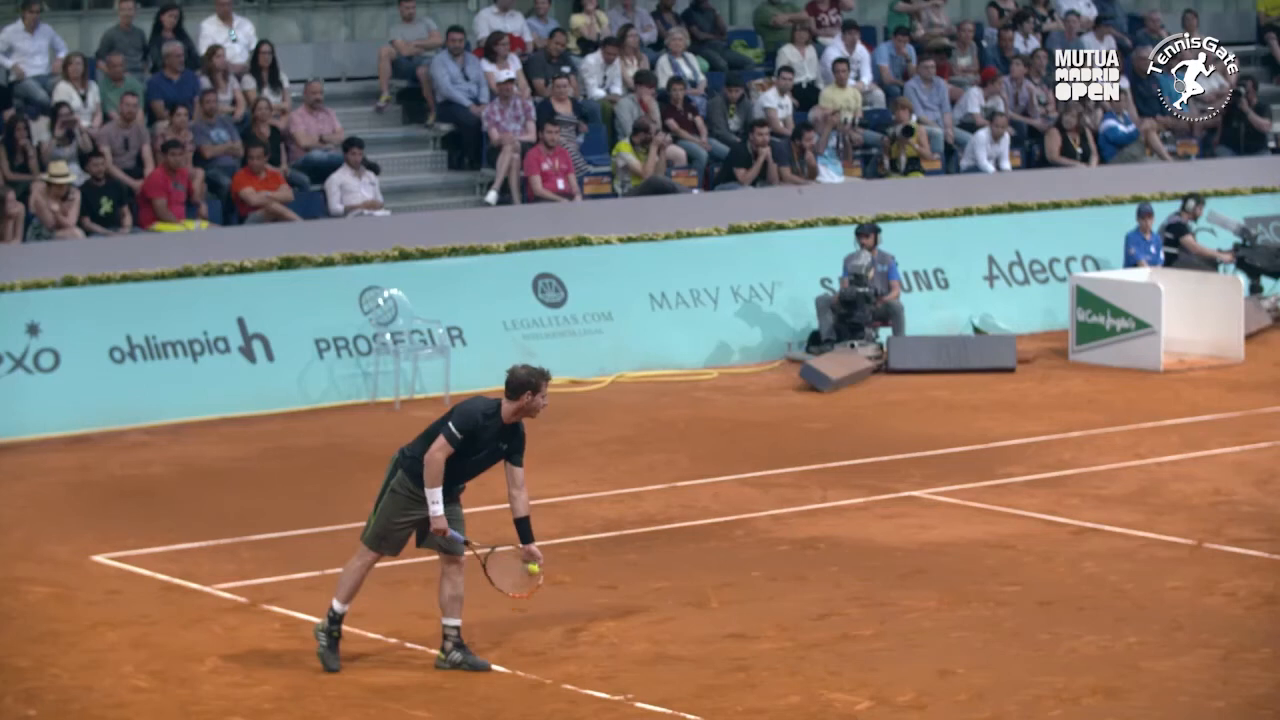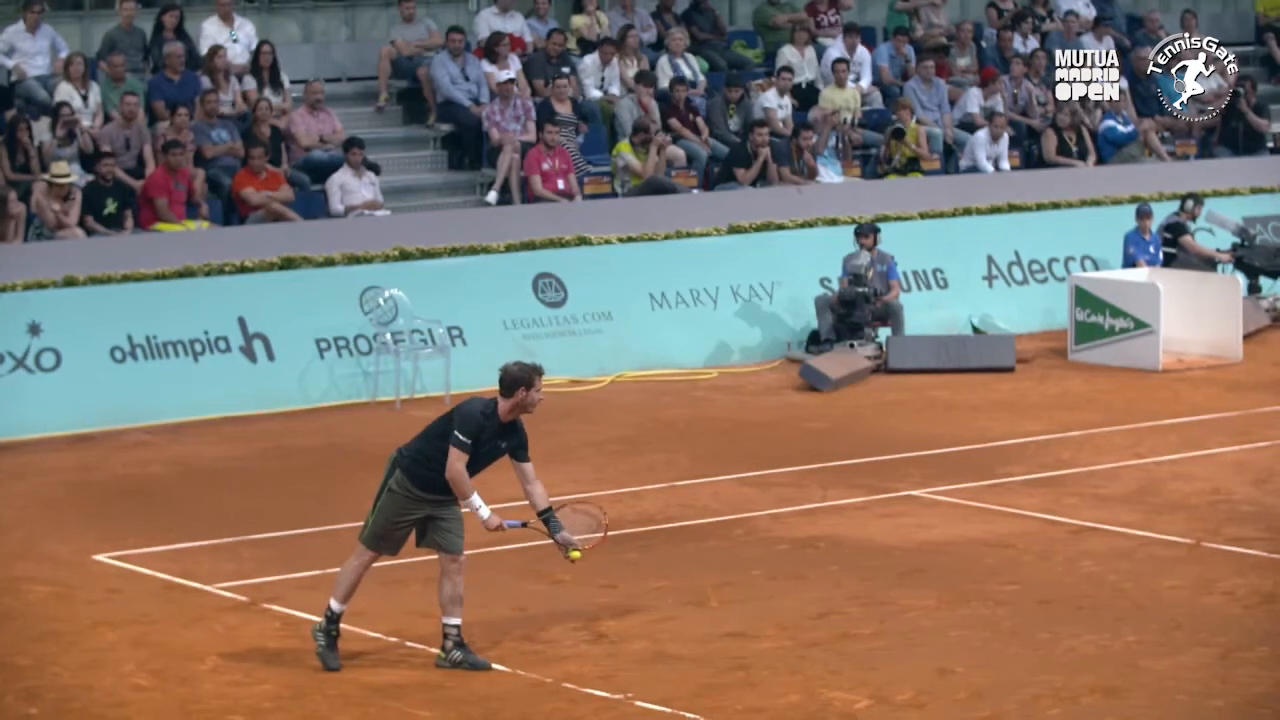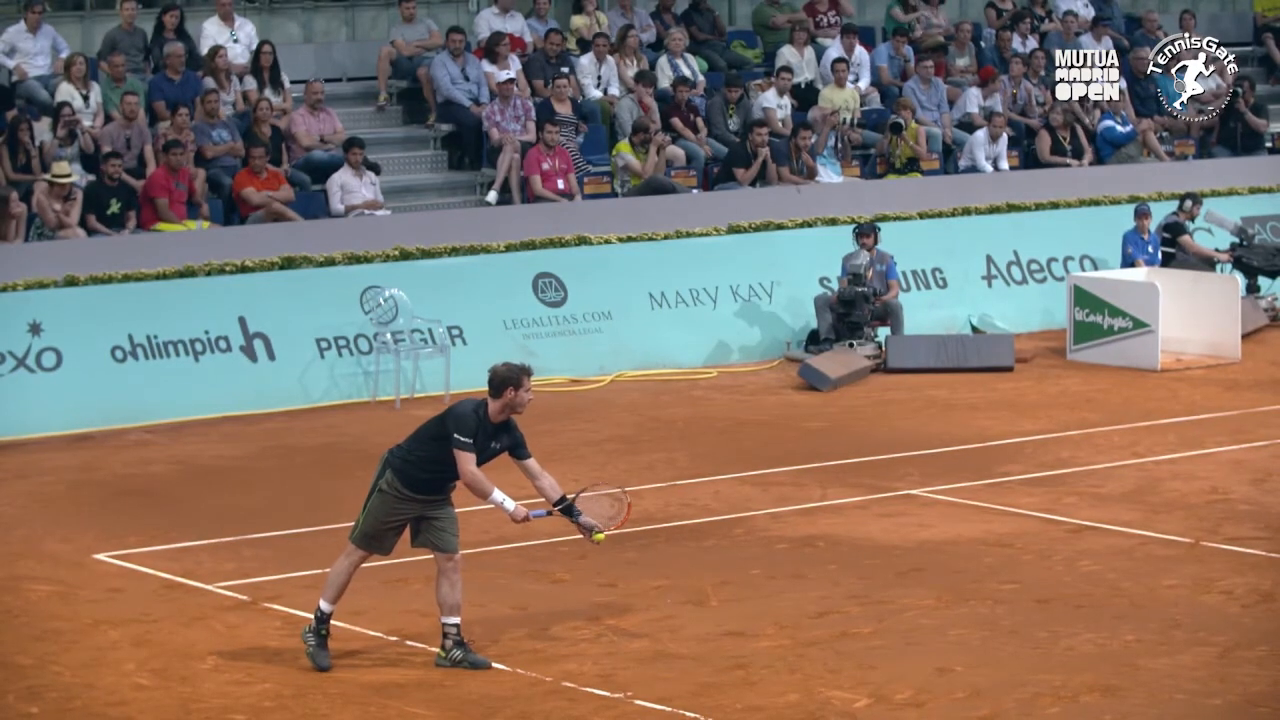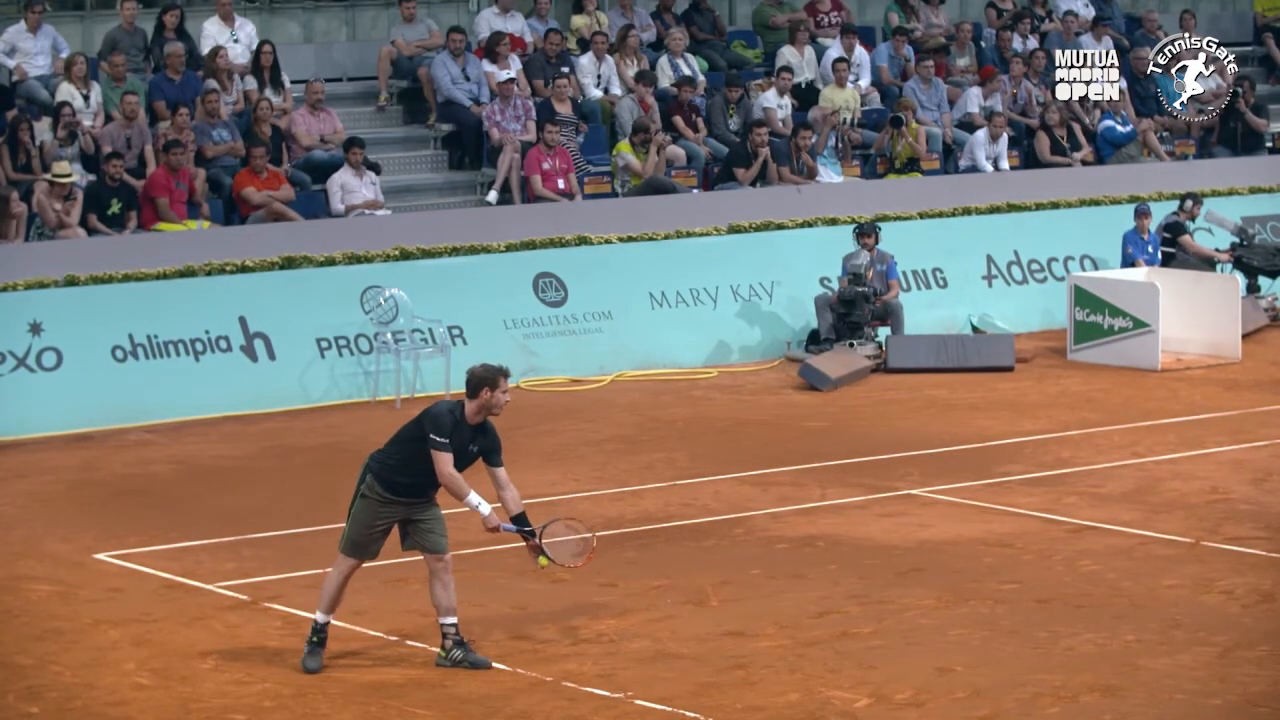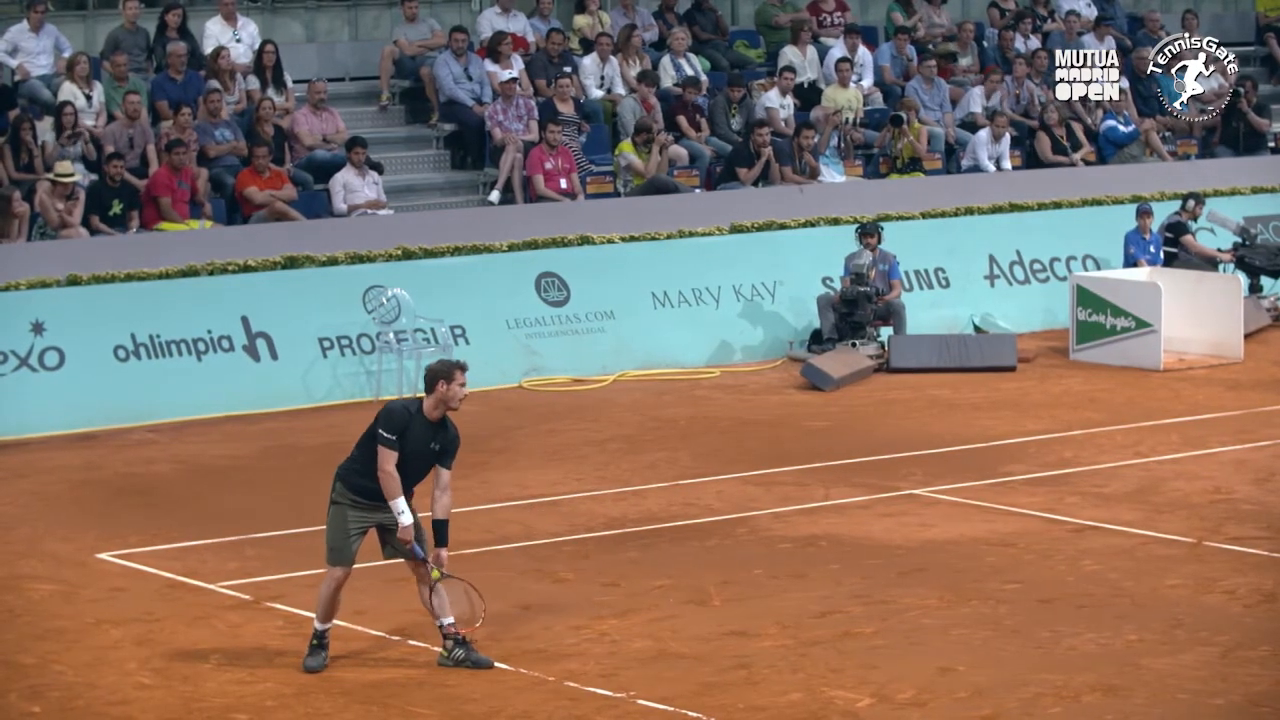
dt=1s
person 1, frame 1
left shoulder: (515, 434)
right shoulder: (474, 412)
left elbow: (517, 490)
right elbow: (434, 456)
left wrist: (527, 540)
right wrist: (436, 512)
left hip: (447, 493)
right hip: (410, 482)
left knee: (454, 562)
right knee: (369, 554)
left ankle: (451, 647)
right ankle: (330, 628)
person 1, frame 2
left shoulder: (514, 432)
right shoulder: (473, 413)
left elbow: (531, 484)
right elbow: (453, 471)
left wrist: (556, 529)
right wrist: (484, 513)
left hip: (443, 495)
right hip: (406, 483)
left knee: (454, 562)
right knee: (367, 554)
left ankle: (451, 646)
right ankle: (328, 627)
person 1, frame 3
left shoulder: (508, 432)
right shoulder: (465, 415)
left elbow: (540, 477)
right elbow: (469, 475)
left wrist: (575, 515)
right wrist: (509, 506)
left hip: (436, 494)
right hip: (397, 484)
left knee: (450, 561)
right knee: (356, 554)
left ankle: (451, 644)
right ankle: (318, 629)
person 1, frame 4
left shoulder: (487, 435)
right shoulder: (442, 415)
left elbow: (505, 488)
right elbow: (446, 475)
left wrist: (528, 533)
right wrist: (484, 510)
left hip: (421, 498)
right hip: (380, 490)
left knee: (441, 561)
right knee: (348, 563)
left ankle: (451, 645)
right ankle: (316, 638)
person 1, frame 5
left shoulder: (449, 435)
right shoulder: (397, 413)
left elbow: (442, 490)
right elbow: (385, 470)
left wrist: (440, 543)
right wrist: (404, 520)
left hip: (396, 500)
right hip: (353, 497)
left knee: (427, 567)
right knee: (337, 574)
left ankle: (453, 644)
right ankle: (319, 642)
